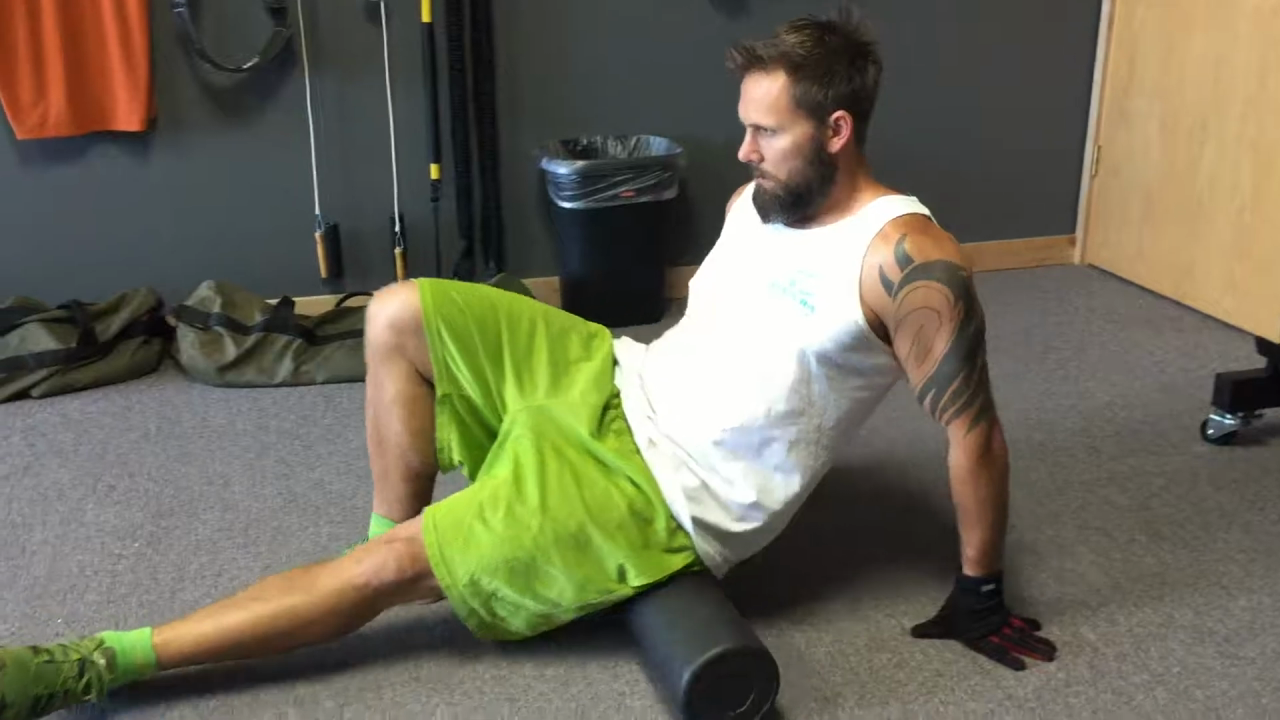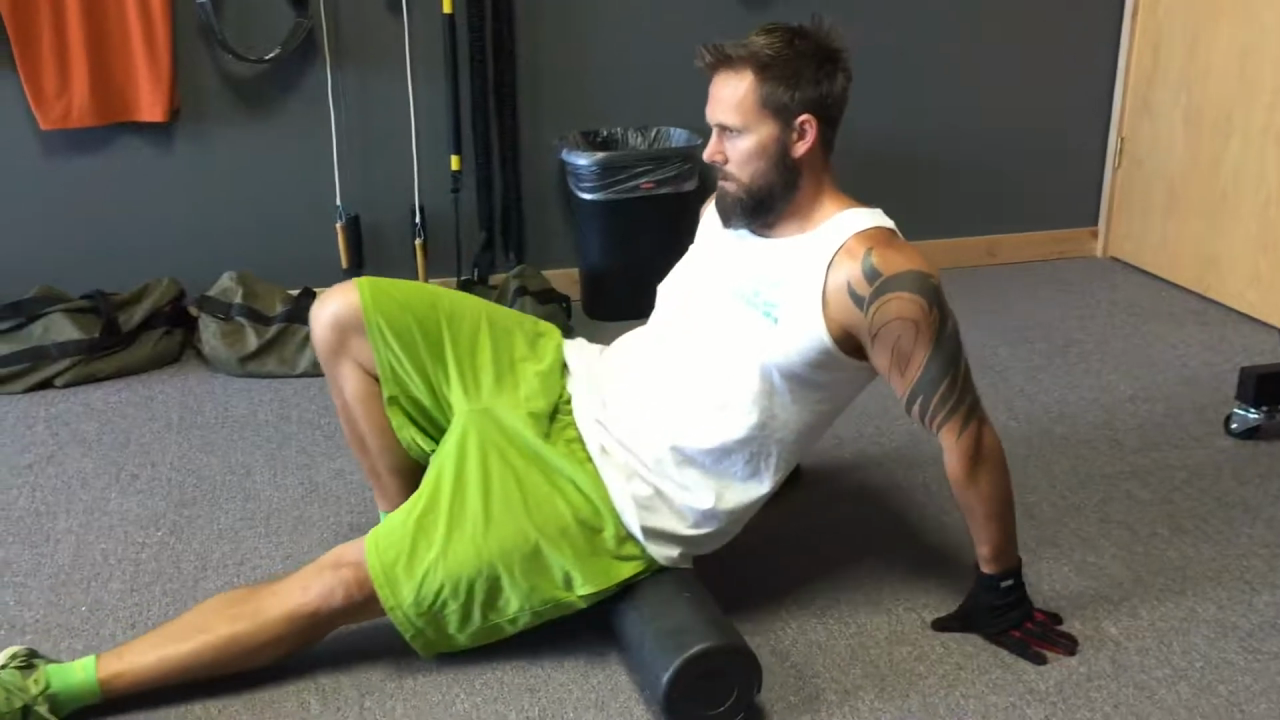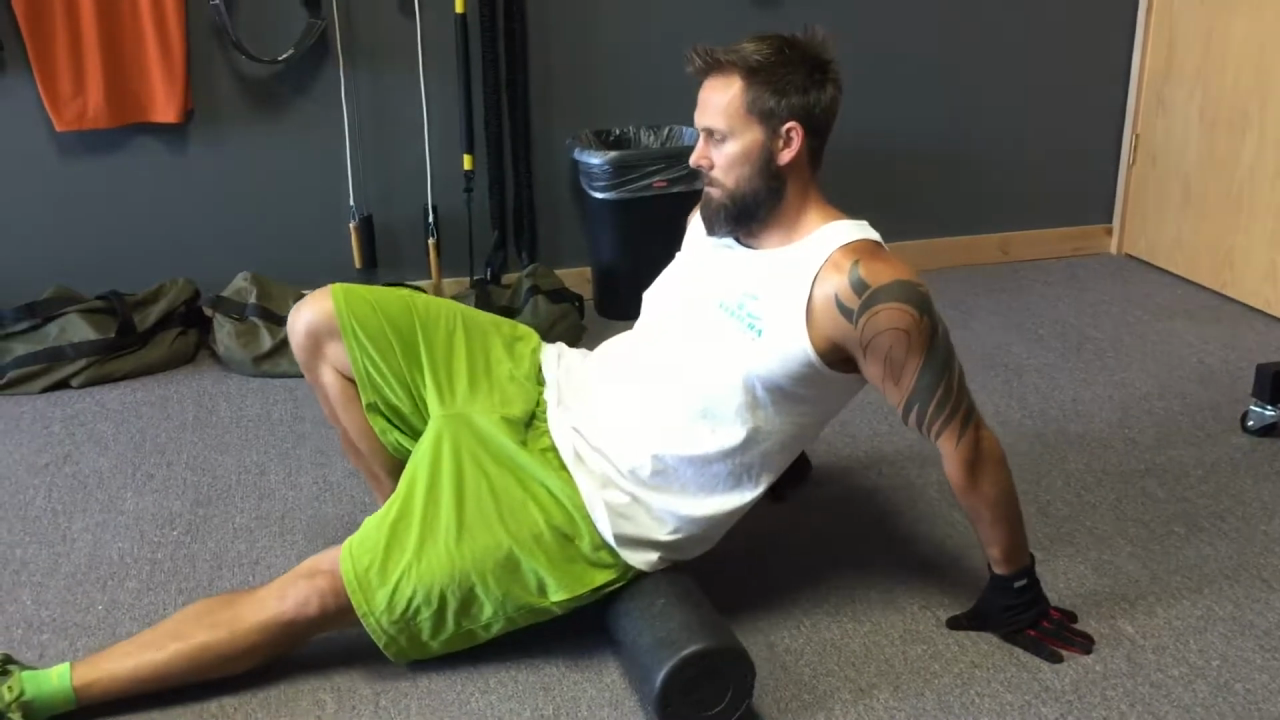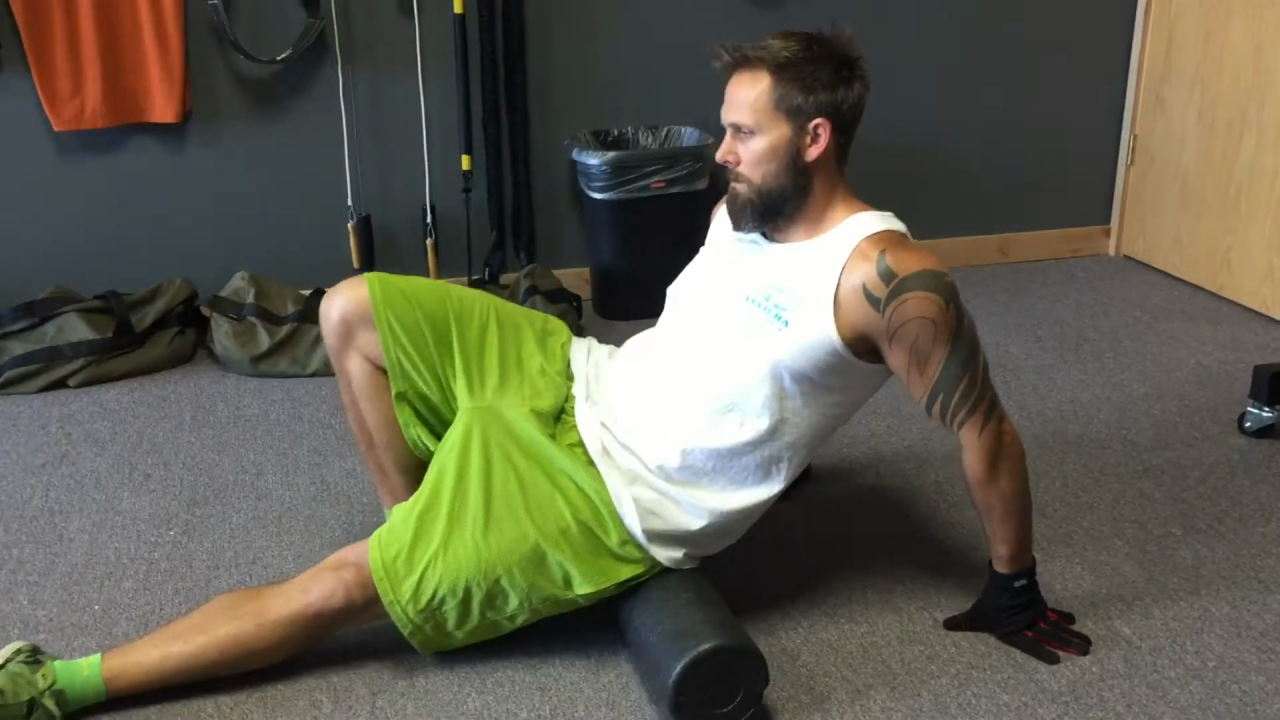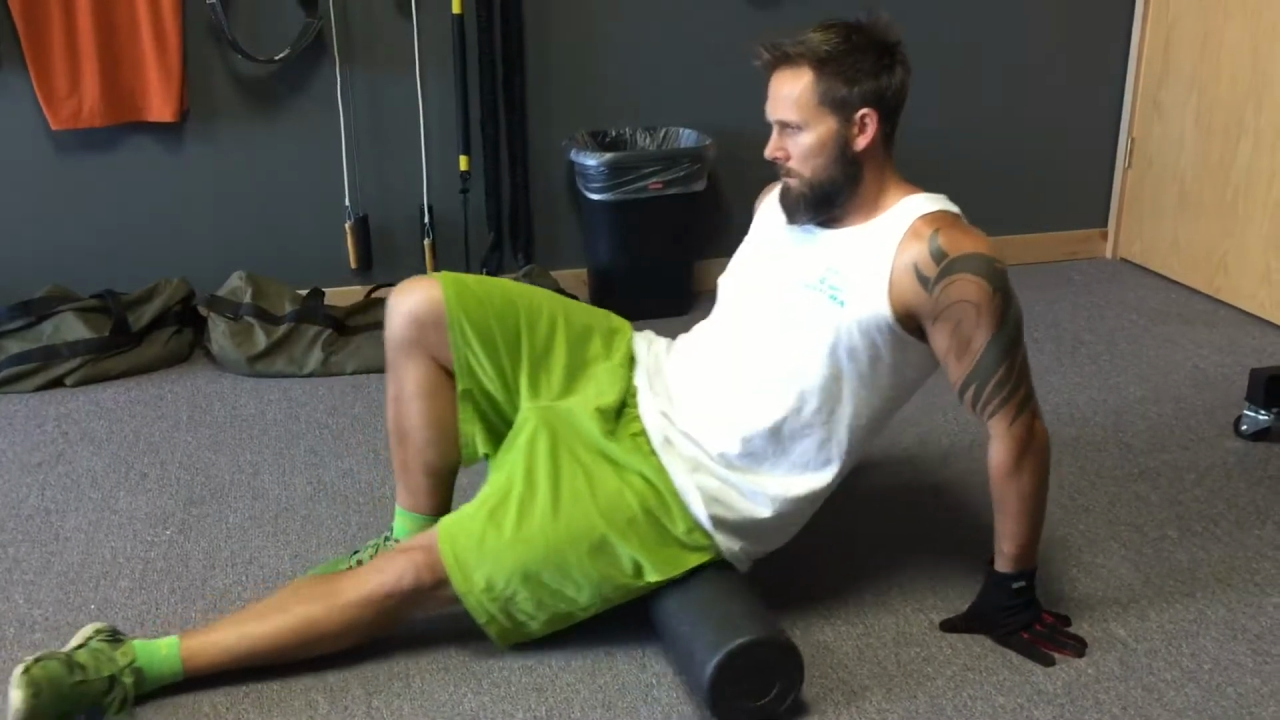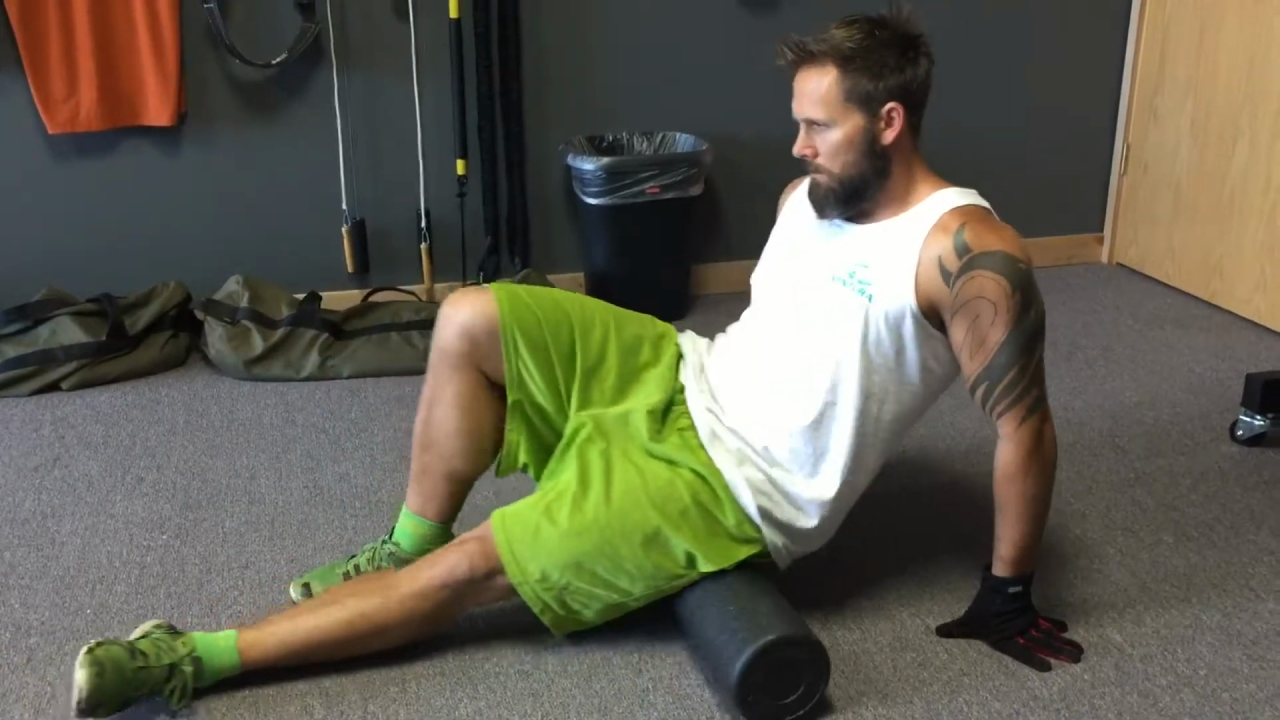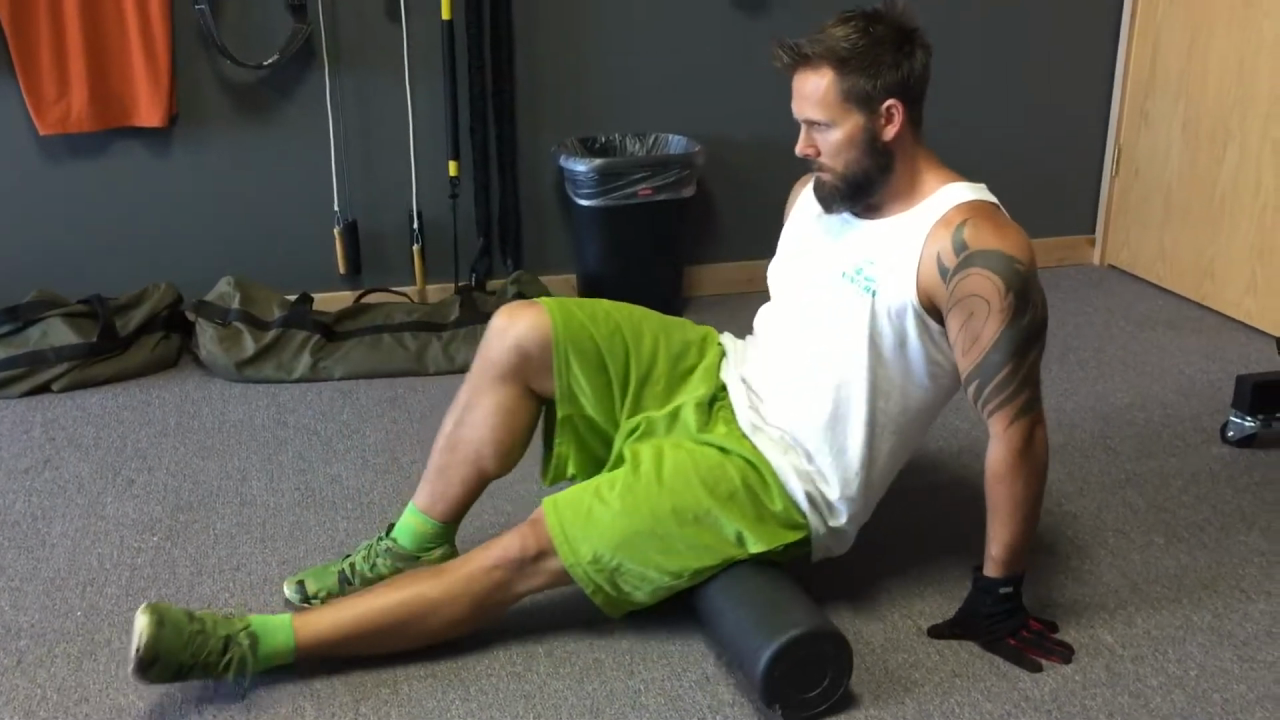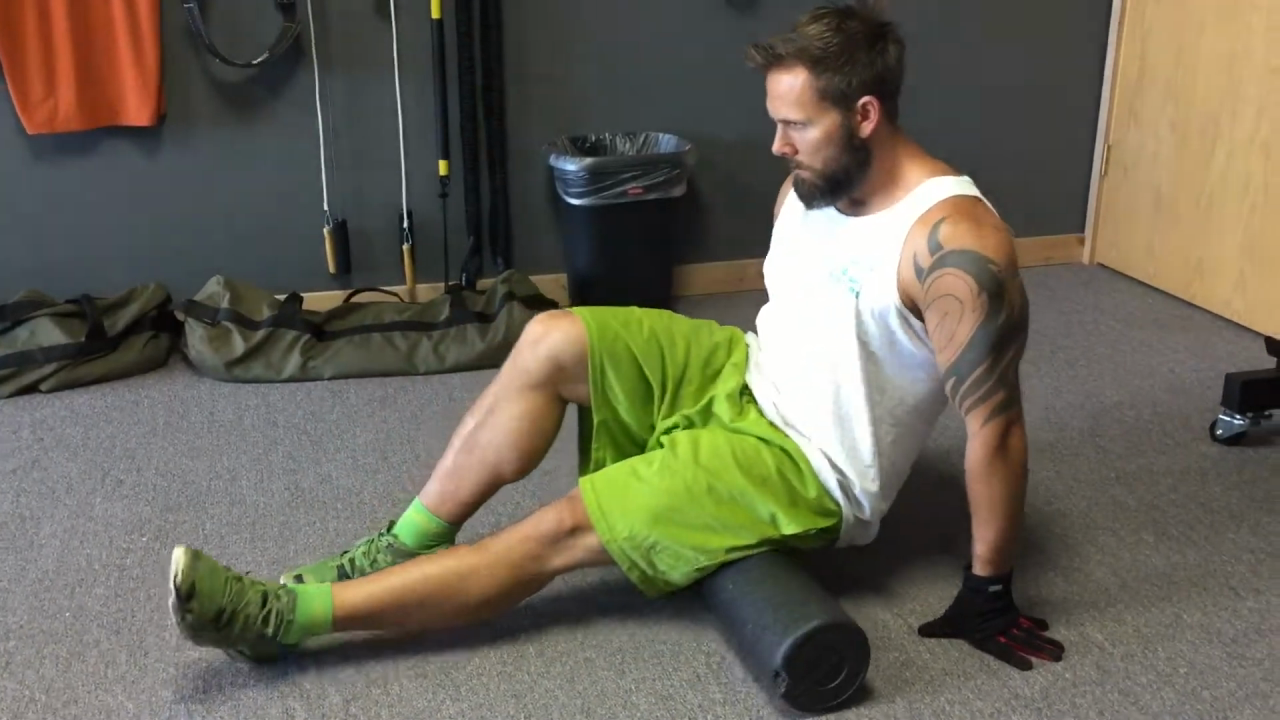
dt=0.3s
person 1, frame 1
left shoulder: (905, 260)
right shoulder: (760, 200)
left elbow: (973, 431)
left wrist: (980, 596)
left hip: (662, 496)
right hip: (617, 389)
left knee: (392, 570)
right knee: (402, 317)
right ankle: (400, 532)
person 1, frame 2
left shoulder: (869, 271)
right shoulder: (735, 203)
left elbow: (964, 435)
left wrist: (999, 591)
left hip: (615, 495)
right hip: (574, 385)
left knee: (337, 586)
right knee: (344, 316)
right ankle: (409, 533)
person 1, frame 3
left shoulder: (856, 286)
right shoulder: (722, 213)
left elbow: (962, 440)
left wrist: (1013, 589)
left hip: (589, 502)
right hip: (551, 390)
left knee: (315, 592)
right knee: (322, 322)
right ankle: (411, 532)
person 1, frame 4
left shoulder: (882, 275)
right shoulder: (743, 209)
left elbow: (986, 434)
left wrist: (1014, 589)
left hip: (613, 499)
right hip: (576, 386)
left knee: (343, 585)
right knee: (354, 310)
right ankle: (422, 528)
person 1, frame 5
left shoulder: (935, 255)
right shoulder: (787, 200)
left elbow: (1015, 424)
left wrist: (1011, 589)
left hip: (680, 490)
right hip: (640, 381)
left knee: (420, 576)
right knee: (422, 309)
right ankle: (411, 531)
person 1, frame 6
left shoulder: (963, 250)
right shoulder: (809, 196)
left elbow: (1024, 426)
left wrist: (1006, 596)
left hip: (729, 485)
right hip: (685, 382)
left knee: (475, 567)
right knee: (471, 322)
right ankle: (408, 546)
person 1, frame 7
left shoulder: (969, 246)
right shoulder: (819, 192)
left elbow: (1016, 426)
left wrist: (999, 596)
left hip: (777, 479)
right hip: (722, 383)
left knee: (526, 554)
right knee: (521, 333)
left ankle: (251, 643)
right ankle: (407, 550)
person 1, frame 8
left shoulder: (951, 241)
right shoulder: (808, 187)
left elbow: (995, 427)
left wrist: (988, 596)
left hip: (806, 470)
right hip: (747, 379)
left knee: (562, 532)
right knee: (552, 344)
left ankle: (291, 616)
right ankle: (409, 546)
